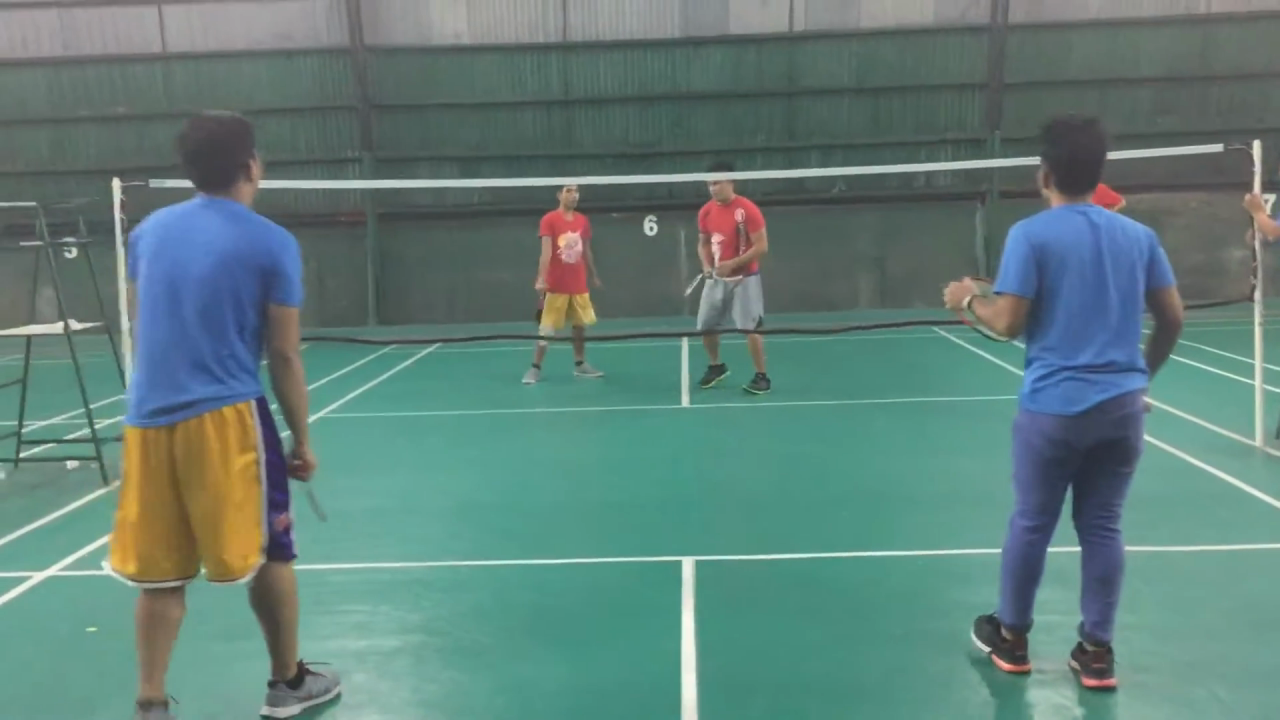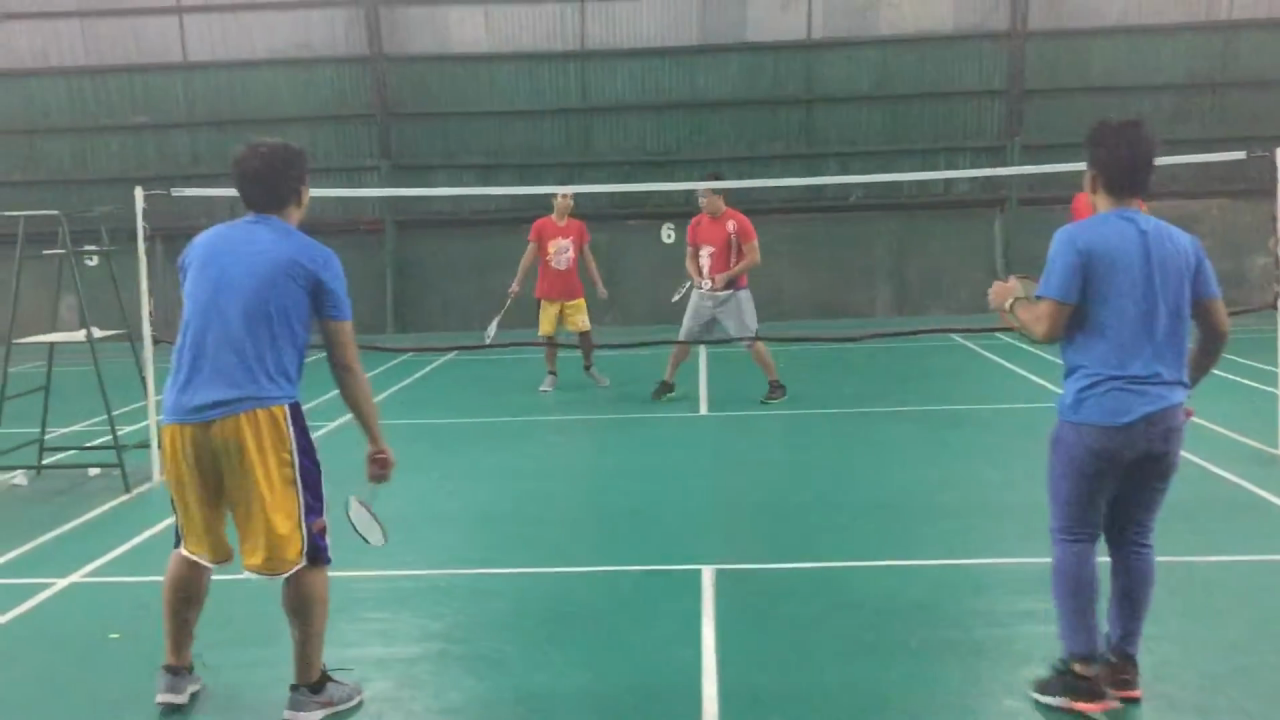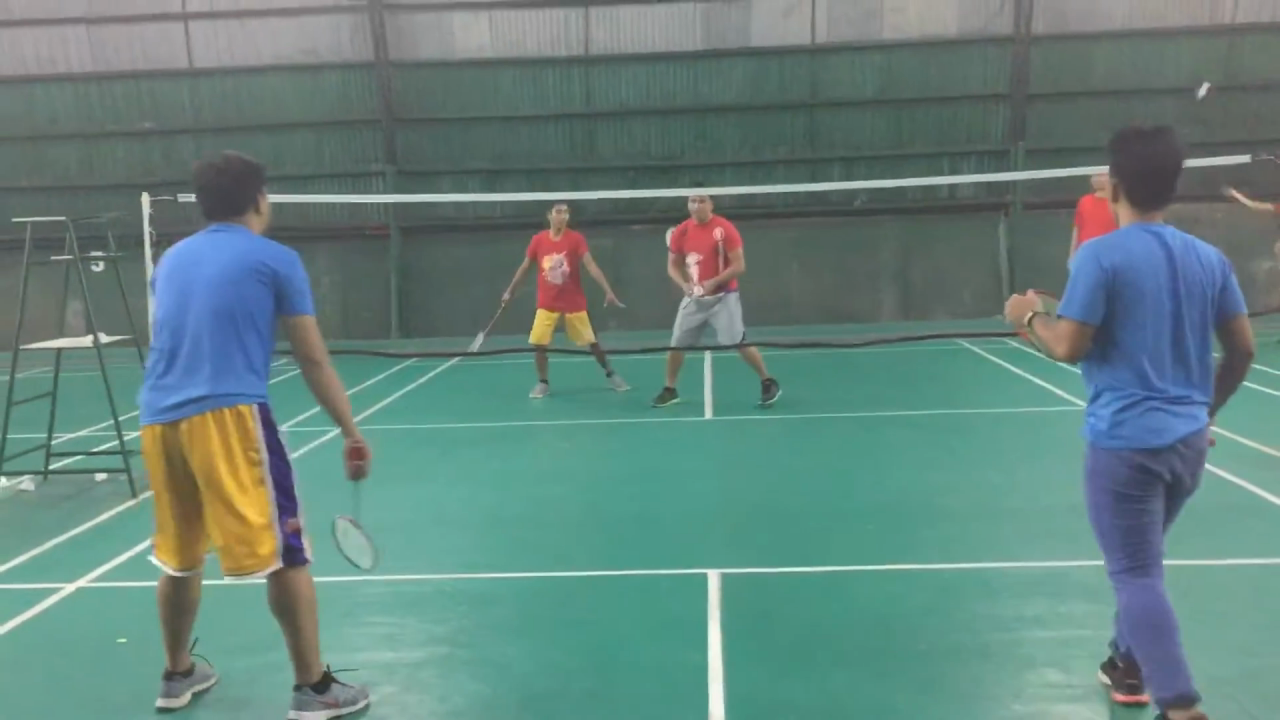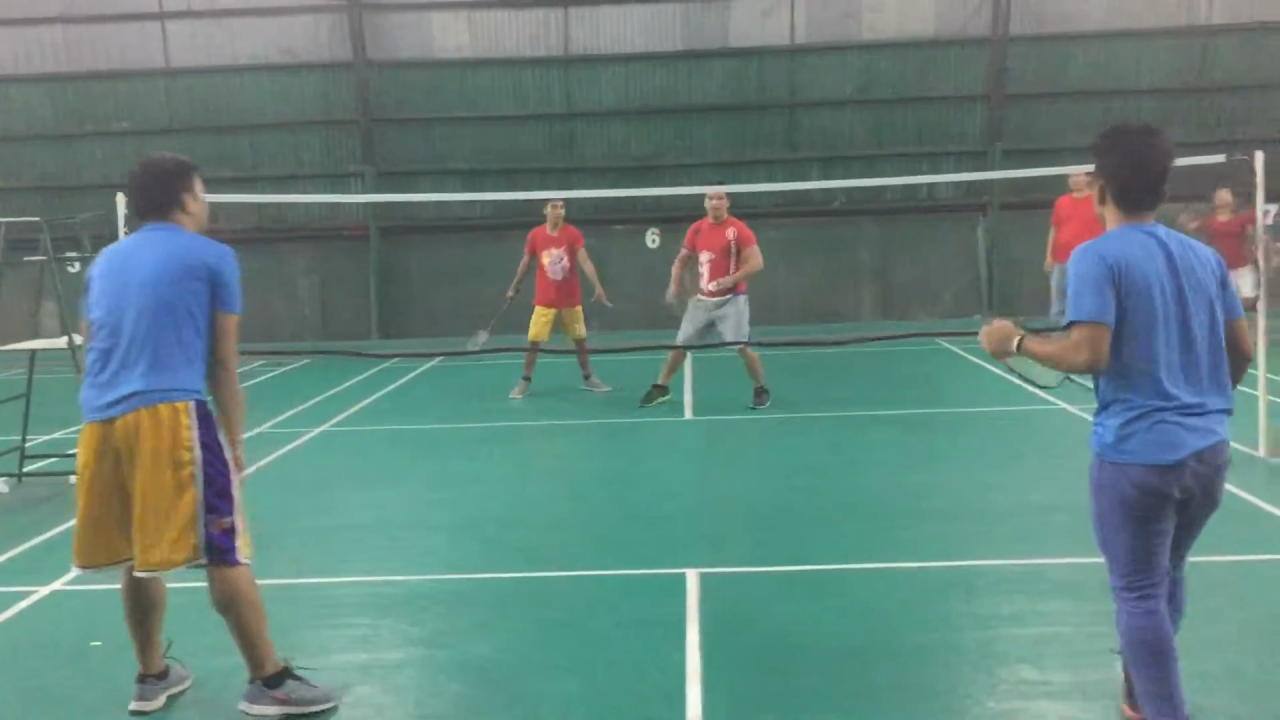
dt=0.3s
person 1, frame 1
left shoulder: (1031, 234)
right shoulder: (1138, 235)
left elbow: (1009, 322)
right elbow: (1172, 318)
left wrist: (968, 299)
right wrist: (1142, 375)
left hip: (1053, 406)
right hip: (1122, 404)
left knee: (1031, 523)
right knee: (1102, 528)
left ankle: (1010, 636)
right ankle: (1096, 650)
person 1, frame 2
left shoulder: (1077, 239)
right shoulder: (1184, 244)
left elbow: (1047, 327)
right elbow: (1217, 330)
left wrist: (1011, 300)
right wrist: (1182, 386)
left hip: (1095, 418)
right hip: (1162, 418)
left knee: (1074, 540)
right knee: (1133, 542)
left ankle: (1084, 671)
right ankle: (1120, 664)
person 1, frame 3
left shoulder: (1100, 255)
right shoulder: (1210, 258)
left elbow: (1069, 348)
right elbow: (1243, 349)
left wrist: (1029, 316)
left hip: (1125, 440)
right hip: (1187, 437)
left knee: (1133, 575)
right knee: (1144, 557)
right ankle: (1130, 664)
person 1, frame 4
left shoulder: (1097, 256)
right shoulder: (1204, 257)
left elbow: (1087, 354)
right elbow: (1243, 352)
left wrist: (1015, 342)
left hip: (1136, 453)
right hip: (1209, 449)
left knee: (1141, 594)
right knee: (1168, 579)
person 2, frame 1
left shoulder: (148, 231)
right shoulder: (272, 242)
left elbow: (142, 328)
right elbow: (284, 355)
right wrist: (301, 440)
left hip: (149, 420)
right hip: (227, 417)
left knee: (160, 574)
right knee: (271, 555)
person 2, frame 2
left shoulder: (200, 246)
right shoulder: (315, 260)
right elbow: (346, 364)
right wrist: (376, 440)
left hip: (182, 417)
right hip: (260, 416)
left knee: (193, 547)
right knee: (304, 553)
left ankle: (176, 670)
person 2, frame 3
left shoulder: (171, 259)
right shoulder: (276, 260)
right elbow: (313, 359)
right wrist: (352, 434)
left hip: (159, 421)
right hip: (228, 416)
left knee: (179, 552)
right knee: (283, 553)
left ankle: (177, 673)
person 2, frame 4
left shoulder: (106, 261)
right shoulder: (213, 258)
right elbow: (222, 363)
left wrist: (87, 434)
right wrist: (229, 441)
left hip: (102, 421)
right hip: (170, 413)
left knee: (139, 557)
right knee: (222, 551)
person 3, frame 1
left shoulder: (748, 210)
right shoulder: (706, 212)
left elbow: (762, 246)
left wrist: (733, 263)
right wrist: (706, 264)
left hip: (744, 278)
right hip: (717, 279)
left knee: (749, 328)
right knee: (705, 326)
left ankle: (762, 376)
right ankle: (716, 366)
person 3, frame 2
left shoulder: (739, 222)
right shoulder: (696, 224)
left elbow: (754, 258)
right elbow: (691, 257)
left wrist: (727, 276)
right wrist: (696, 277)
left hip: (733, 292)
right hip: (704, 293)
left knee: (750, 340)
right knee: (684, 338)
left ankle: (775, 384)
right ankle: (667, 383)
person 3, frame 3
left shoulder: (725, 229)
right shoulder: (680, 232)
left elbow: (739, 266)
right elbow: (673, 265)
left wrist: (713, 282)
right wrist: (684, 284)
left hip: (723, 296)
right hip: (694, 298)
left knee: (739, 343)
right knee: (676, 344)
left ankle: (768, 382)
right ankle: (670, 389)
person 3, frame 4
left shoulder: (739, 230)
right shoulder: (696, 229)
left elbow: (757, 263)
right elbow: (681, 260)
left wrist: (732, 279)
right wrist: (674, 285)
left hip: (731, 298)
right hip: (702, 299)
left knee: (741, 345)
right knee: (681, 343)
left ankle: (761, 389)
right ankle: (660, 387)
person 4, frame 1
left shoulder: (583, 220)
right shoulder: (549, 220)
right elbow: (546, 252)
left wrist: (594, 276)
right wrist: (541, 279)
left hip: (579, 284)
right hip: (555, 285)
left knee: (580, 325)
right knee: (545, 326)
left ankle: (580, 364)
right ankle: (535, 368)
person 4, frame 2
left shoulder: (579, 227)
right shoulder: (540, 226)
left elbow: (588, 257)
right elbow: (530, 256)
left wrist: (599, 284)
right wrist: (517, 282)
left hip: (574, 291)
right hip: (548, 292)
left knee: (584, 330)
right knee: (549, 334)
left ankle: (589, 367)
right ankle: (552, 375)
person 4, frame 3
left shoulder: (576, 239)
right shoulder: (538, 240)
left elbow: (591, 266)
right elbow: (525, 267)
left wrist: (608, 291)
right wrist: (510, 291)
left hip: (574, 303)
right hip: (547, 304)
left knee: (591, 342)
right knee: (538, 344)
left ankle: (611, 375)
right ankle: (542, 383)
person 4, frame 4
left shoulder: (573, 233)
right shoulder: (535, 235)
left elbow: (584, 261)
right elbow: (525, 263)
left wrist: (597, 286)
right wrist: (514, 287)
left hip: (571, 298)
right hip: (544, 299)
left knee: (579, 339)
right knee: (534, 340)
left ankle: (588, 378)
right ankle: (524, 381)
